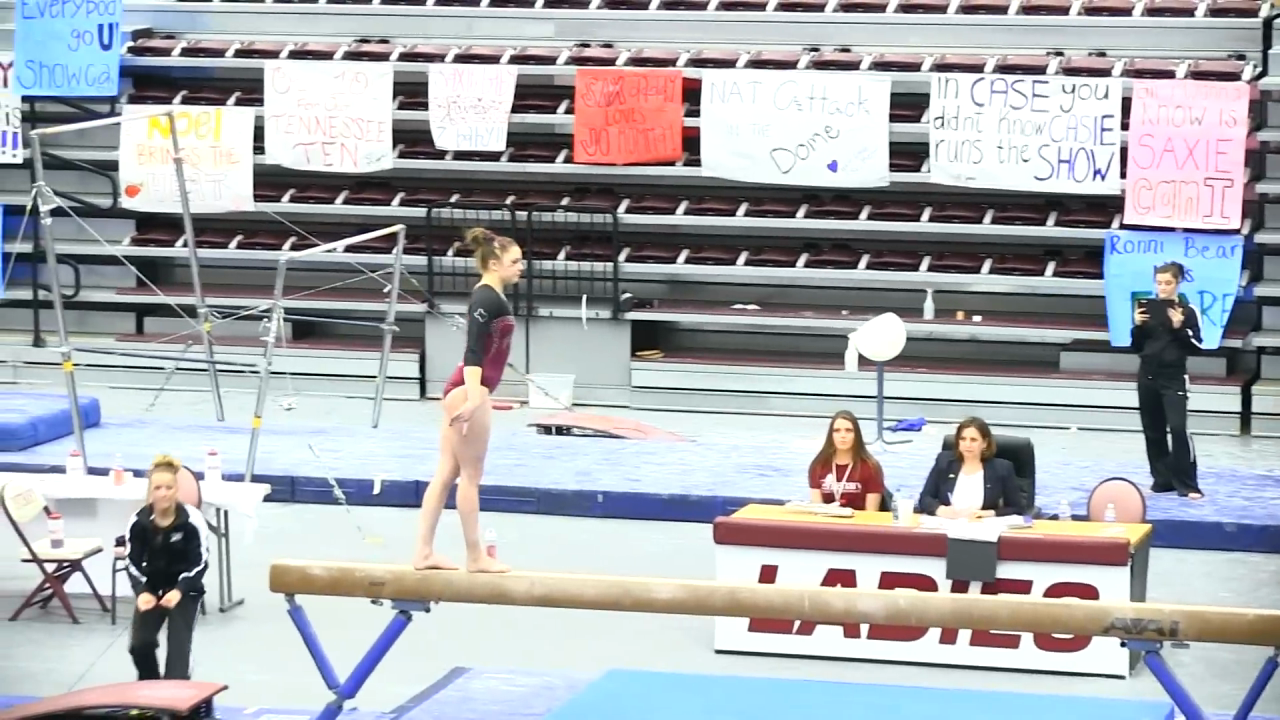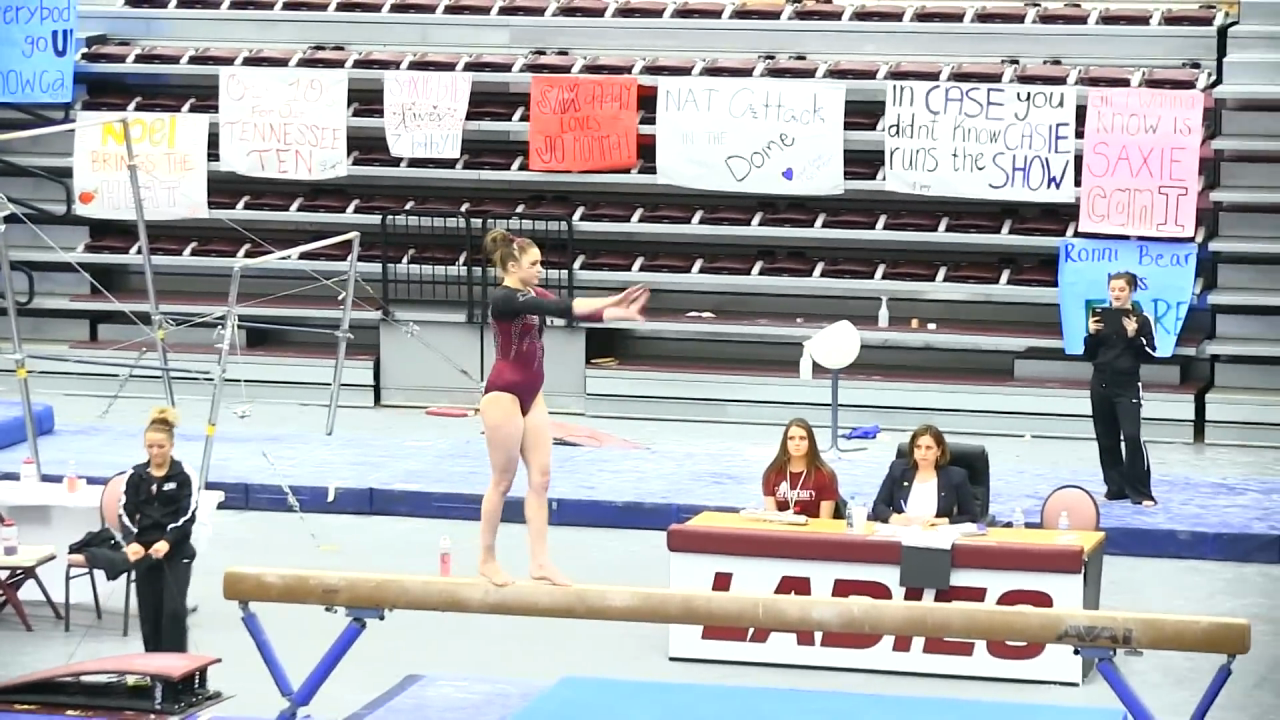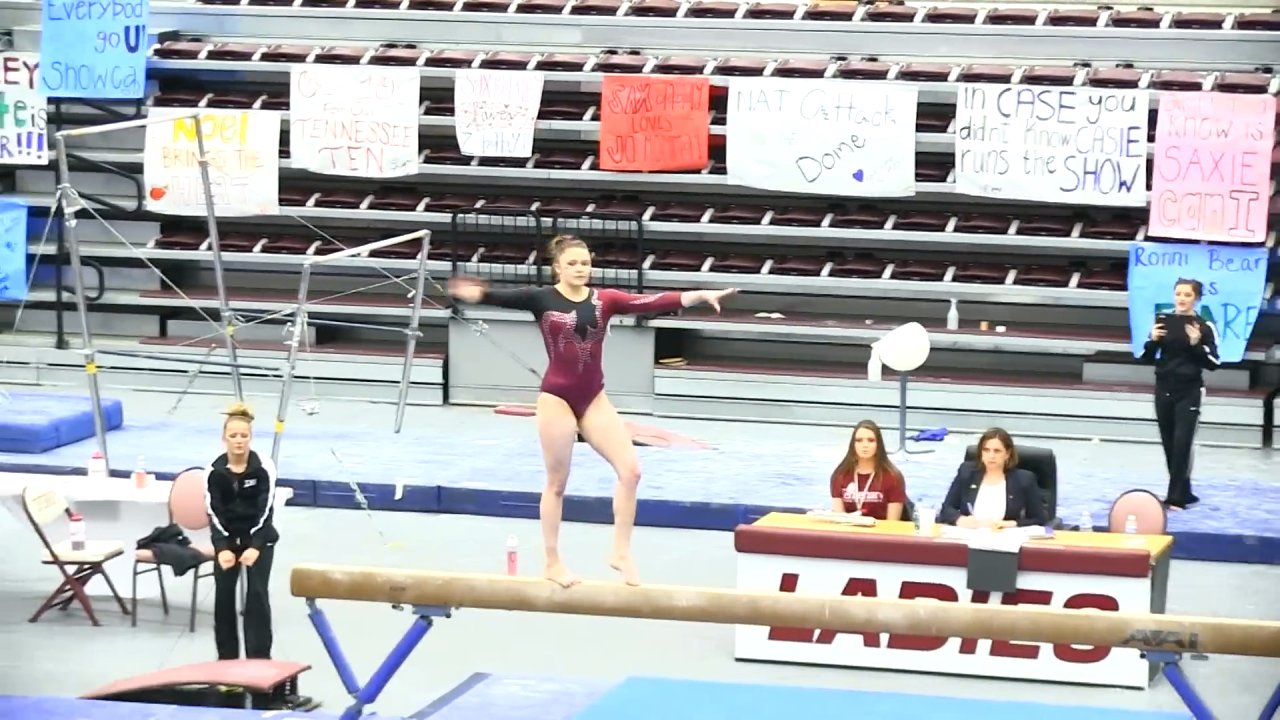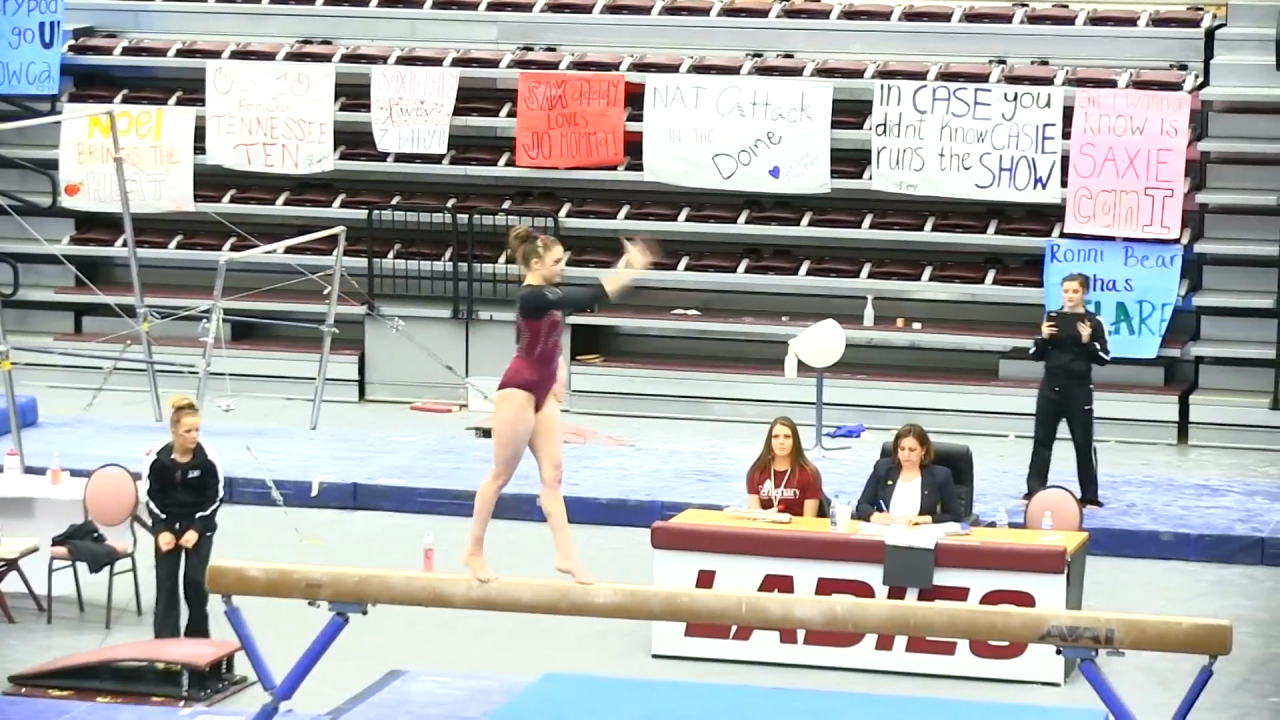
dt=1s
person 1, frame 1
left shoulder: (493, 295)
right shoulder: (487, 299)
right elbow: (474, 350)
right wrist: (473, 397)
left hip: (466, 389)
right hip: (470, 390)
left knee: (446, 473)
right knee: (470, 475)
left ankle: (424, 551)
right ankle: (476, 556)
person 1, frame 2
left shoulder: (533, 294)
right shoulder: (504, 299)
left elbow: (574, 311)
right elbow: (558, 308)
left wrist: (619, 311)
right wrist: (608, 303)
left hip: (531, 396)
right hip: (503, 396)
left knee: (540, 479)
right knee: (502, 482)
left ankle: (540, 561)
right ankle: (487, 559)
person 1, frame 3
left shoulder: (604, 299)
right shoulder: (542, 299)
left elbow: (656, 303)
right elbow: (494, 295)
left wrist: (705, 294)
right wrist: (466, 290)
left hip: (593, 397)
right hip: (557, 397)
left knee: (630, 471)
right knee: (557, 483)
left ankle: (621, 553)
right ankle: (552, 562)
person 1, frame 4
left shoulder: (546, 294)
right shoulder: (531, 297)
right elbow: (587, 298)
left wrist: (559, 369)
right wrist: (629, 267)
left hip: (541, 392)
right hip: (517, 391)
left knee: (552, 476)
right knee: (501, 476)
left ankle: (566, 557)
right ankle: (474, 553)
person 2, frame 1
left shoulder: (192, 520)
right shoulder: (139, 521)
left elbow: (200, 563)
right elbow: (133, 562)
left wrist: (179, 590)
right wrist: (141, 591)
left hip: (185, 589)
right hip: (152, 587)
left knee: (179, 645)
right knee: (140, 644)
person 2, frame 2
left shoulder: (184, 475)
right shoulder: (136, 476)
left elbow: (187, 515)
right elbow: (126, 513)
left wrist: (167, 541)
right wrist: (131, 542)
left hip: (177, 552)
right hip: (145, 551)
left knee: (173, 609)
right knee: (149, 611)
person 2, frame 3
left shoulder: (263, 466)
right shoulder: (215, 470)
left elbow: (265, 509)
right elbow: (214, 511)
left wrist: (255, 546)
right wrist: (222, 547)
left hip: (259, 537)
right hip: (227, 538)
left knee: (257, 594)
right knee: (223, 595)
left ankle: (259, 657)
right ankle: (227, 656)
person 2, frame 4
left shoulder: (208, 459)
right shoulder: (158, 460)
left elbow: (215, 498)
right elbow: (152, 498)
left wrist: (196, 529)
right wrist: (162, 530)
left hip: (200, 524)
right hip: (168, 524)
left knee: (196, 580)
right knee: (165, 581)
left ankle: (198, 635)
right ankle: (166, 639)
person 3, frame 1
left shoulder: (1187, 311)
right shoulder: (1147, 308)
left elbow: (1196, 346)
right elbow: (1137, 347)
left wrist: (1179, 328)
right wrist: (1137, 326)
left hip: (1173, 378)
right hip: (1148, 377)
left knee: (1178, 429)
right knee: (1153, 431)
left ankle: (1187, 483)
right ankle: (1162, 478)
person 3, frame 2
left shoulder: (1140, 320)
right shoulder: (1100, 316)
left elbow: (1149, 354)
right elbow: (1090, 355)
left wrist: (1133, 337)
right wrist: (1091, 334)
left hip: (1127, 386)
right hip: (1100, 384)
left knee: (1132, 436)
right knee: (1106, 438)
left ankle: (1140, 491)
right ankle: (1116, 486)
person 3, frame 3
left shoulder: (1204, 327)
right shoulder: (1163, 321)
left elbow: (1213, 363)
right elbow: (1147, 358)
left wrist: (1196, 344)
right wrist: (1152, 341)
left hip: (1189, 392)
right hip: (1163, 390)
left knee: (1181, 443)
right knee: (1169, 444)
left ankle: (1176, 497)
right ankle: (1183, 492)
person 3, frame 4
left shoulder: (1093, 322)
right shoulder: (1052, 318)
left elbow: (1104, 358)
right elbow: (1036, 355)
left wrist: (1088, 342)
right wrist: (1043, 338)
left hip: (1079, 389)
right hip: (1051, 387)
left knee: (1084, 442)
right knee: (1042, 439)
left ankle: (1089, 496)
right ankle: (1035, 490)
